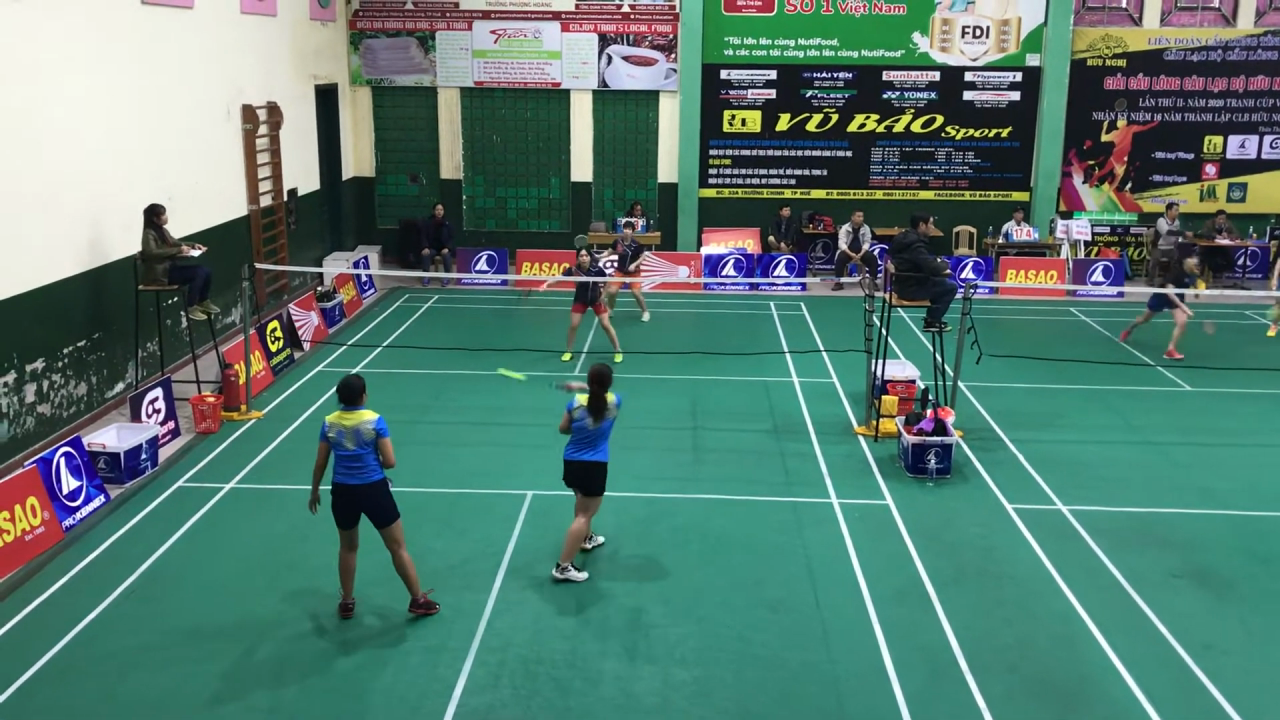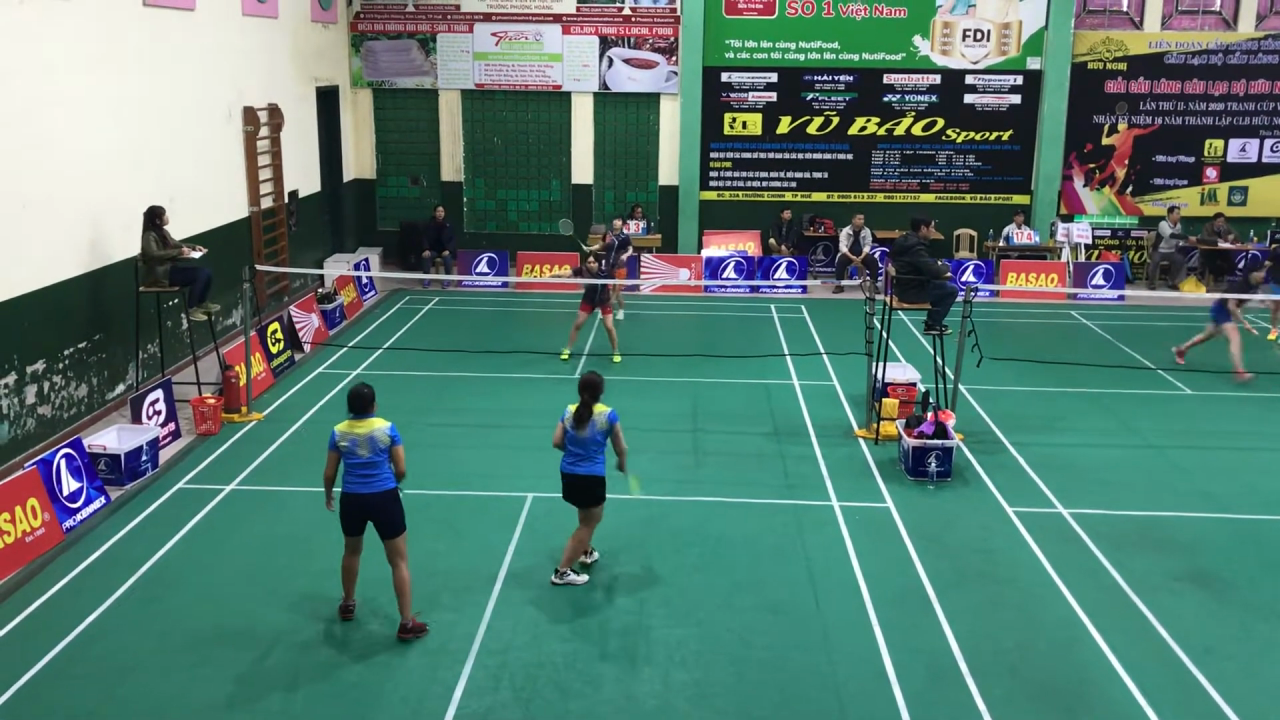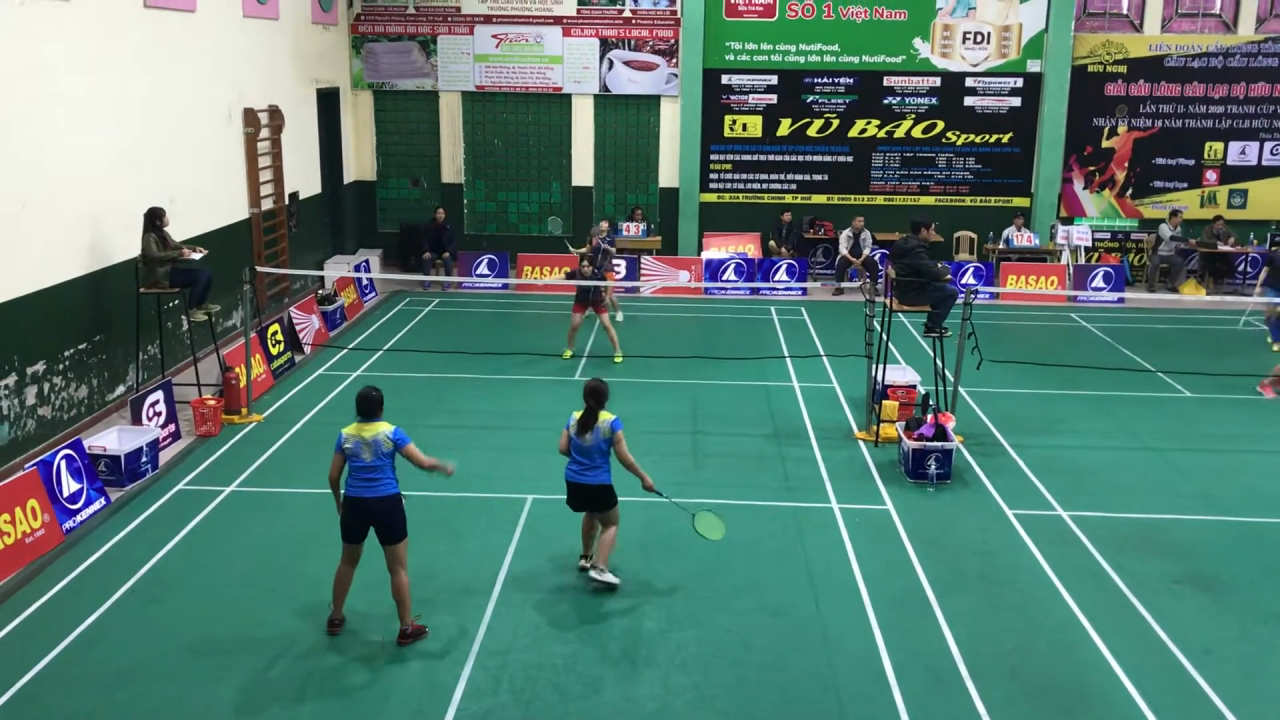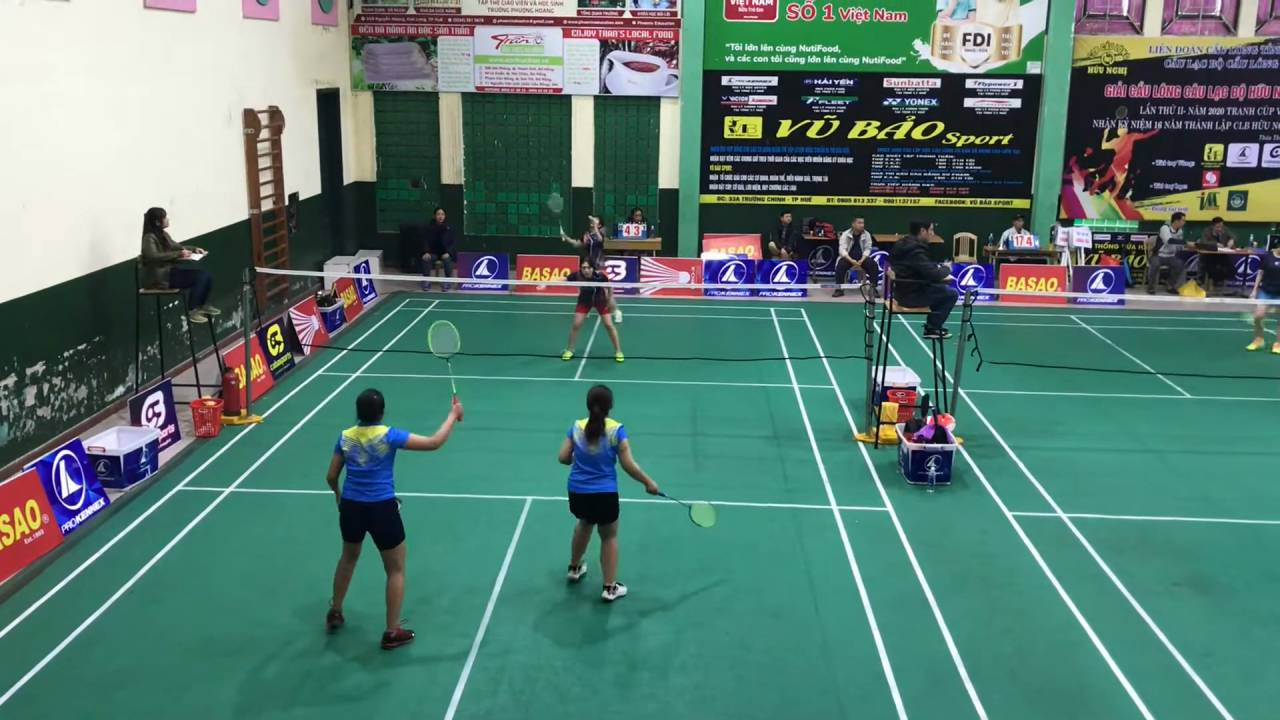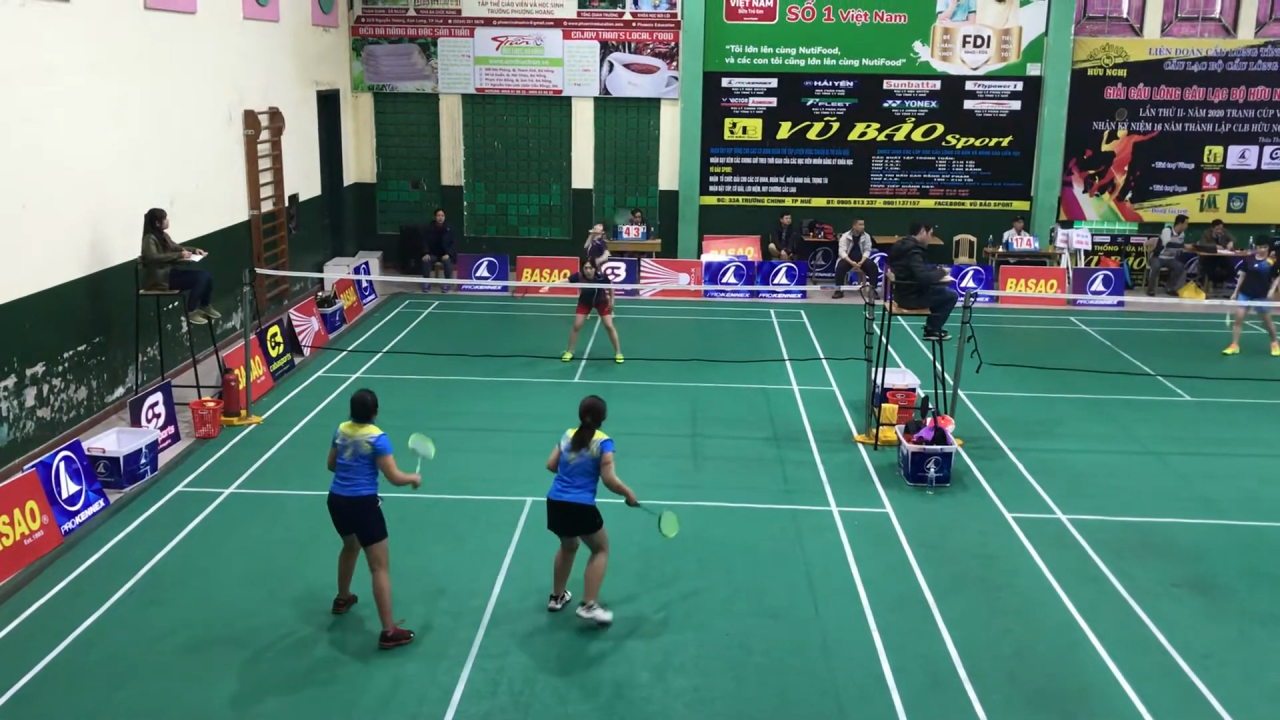
dt=0.3s
person 1, frame 1
left shoulder: (329, 423)
right shoulder: (375, 421)
left elbow: (320, 463)
right elbow: (389, 462)
left wrist: (314, 492)
left hip: (343, 491)
right hip: (373, 489)
left knee: (348, 547)
right knee: (397, 547)
left ankle: (347, 602)
right ankle: (417, 599)
person 1, frame 2
left shoulder: (339, 432)
right shoulder: (387, 429)
left elbow: (329, 473)
right elbow: (401, 471)
left wrist: (328, 495)
left hip: (352, 499)
right hip: (384, 498)
left knee: (352, 552)
right knee: (399, 561)
left ankle: (348, 604)
right ankle: (407, 623)
person 1, frame 3
left shoulder: (345, 435)
right shoulder: (391, 433)
left elbow: (333, 476)
right elbow: (423, 463)
left wrist: (339, 501)
right wrist: (445, 468)
left hip: (354, 504)
right hip: (386, 504)
left knee: (348, 562)
right knee: (398, 569)
left ankle: (335, 617)
right ankle: (407, 628)
person 1, frame 4
left shoulder: (346, 437)
right shoulder: (388, 435)
left elbow: (331, 476)
right elbow: (433, 442)
left wrist: (339, 495)
right wrist: (453, 416)
left hip: (351, 507)
right hip: (382, 508)
left knee: (348, 558)
right knee: (395, 570)
left ankle: (335, 613)
right ankle: (392, 632)
person 1, frame 5
left shoulder: (341, 430)
right shoulder: (377, 438)
right elbow: (394, 477)
right wrist: (413, 479)
left hip: (336, 500)
right hip: (363, 504)
left knee: (350, 547)
right knee: (380, 568)
left ankle: (342, 598)
right ankle: (389, 631)
person 2, frame 1
left shoulder: (576, 401)
right shoulder: (614, 402)
left elbow: (563, 428)
right wrist: (582, 387)
left hip: (571, 461)
right hip: (595, 465)
left knee: (583, 502)
right knee: (584, 515)
left ankle: (586, 538)
right ankle: (563, 566)
person 2, frame 2
left shoulder: (569, 412)
right shoulder: (608, 414)
left elbow: (557, 443)
right elbow: (620, 447)
right wrist: (622, 462)
left hip: (568, 473)
right hip: (592, 476)
left knee: (586, 514)
right knee: (588, 523)
left ankle: (586, 552)
right ankle: (562, 571)
person 2, frame 3
left shoulder: (574, 418)
right shoulder: (611, 422)
left elbow: (563, 449)
right elbow: (623, 457)
right wrist: (644, 478)
left hip: (573, 481)
right hip: (598, 484)
left knee: (590, 515)
right knee: (611, 524)
left ankle: (587, 557)
right ankle: (600, 568)
person 2, frame 4
left shoulder: (577, 427)
right shoulder: (617, 429)
left elbow: (563, 457)
right elbow: (628, 465)
right wrist: (649, 482)
left hip: (577, 492)
right hip: (605, 493)
left knee: (584, 524)
right knee: (609, 536)
left ankle: (574, 568)
right ankle: (610, 587)
person 2, frame 5
left shoulder: (567, 435)
right shoulder: (603, 442)
left elbow: (551, 465)
right elbow: (609, 480)
right wrist: (629, 494)
left hip: (555, 502)
right hip: (581, 506)
left knee: (568, 547)
right knee: (600, 550)
left ankle: (557, 597)
right ankle: (589, 604)
